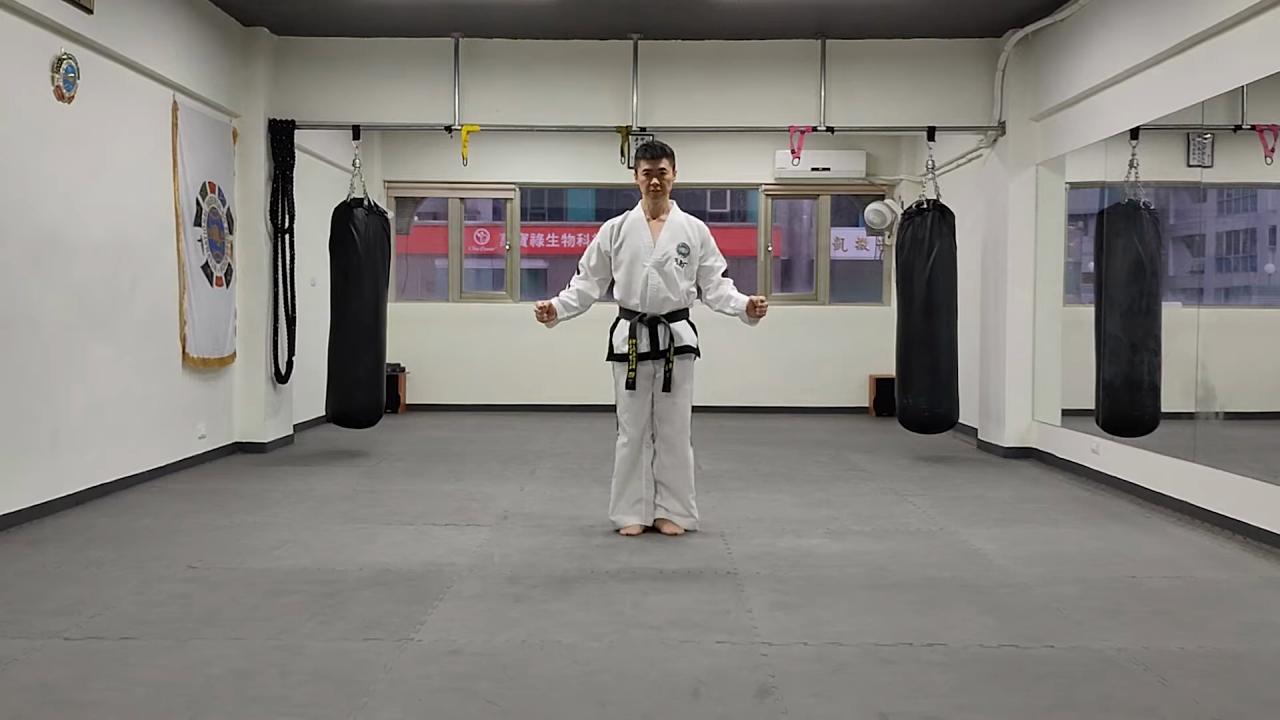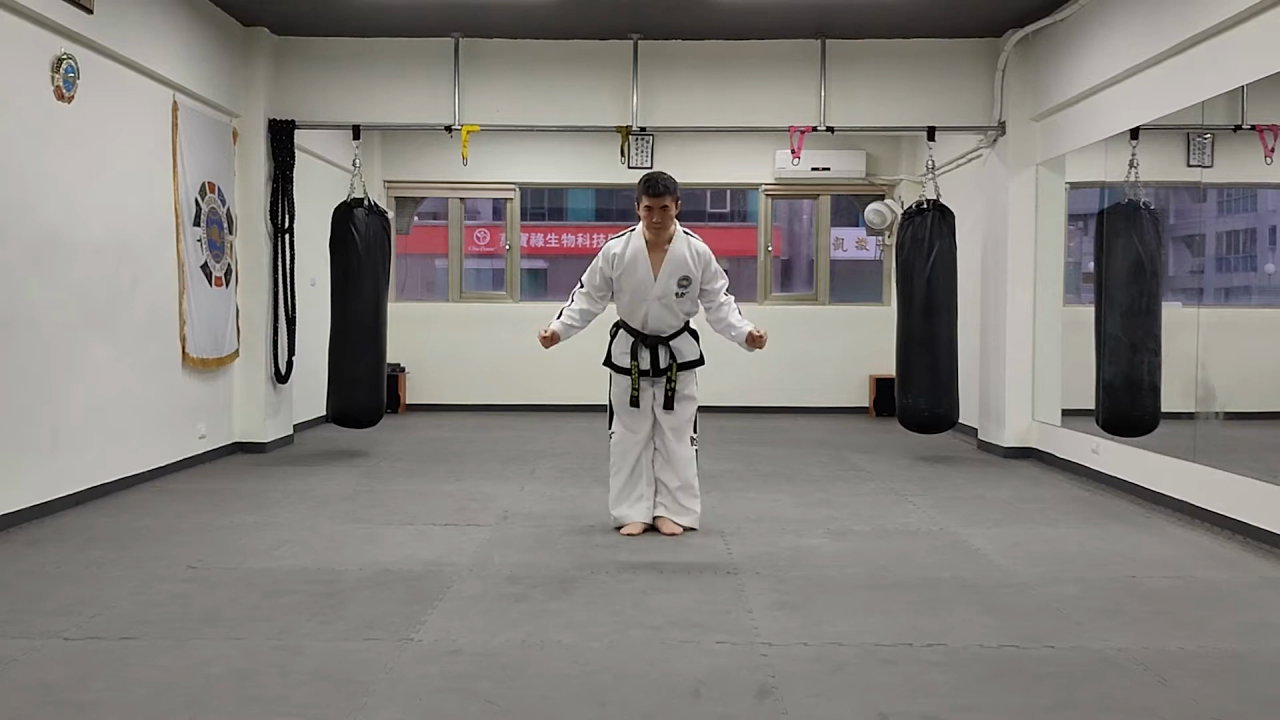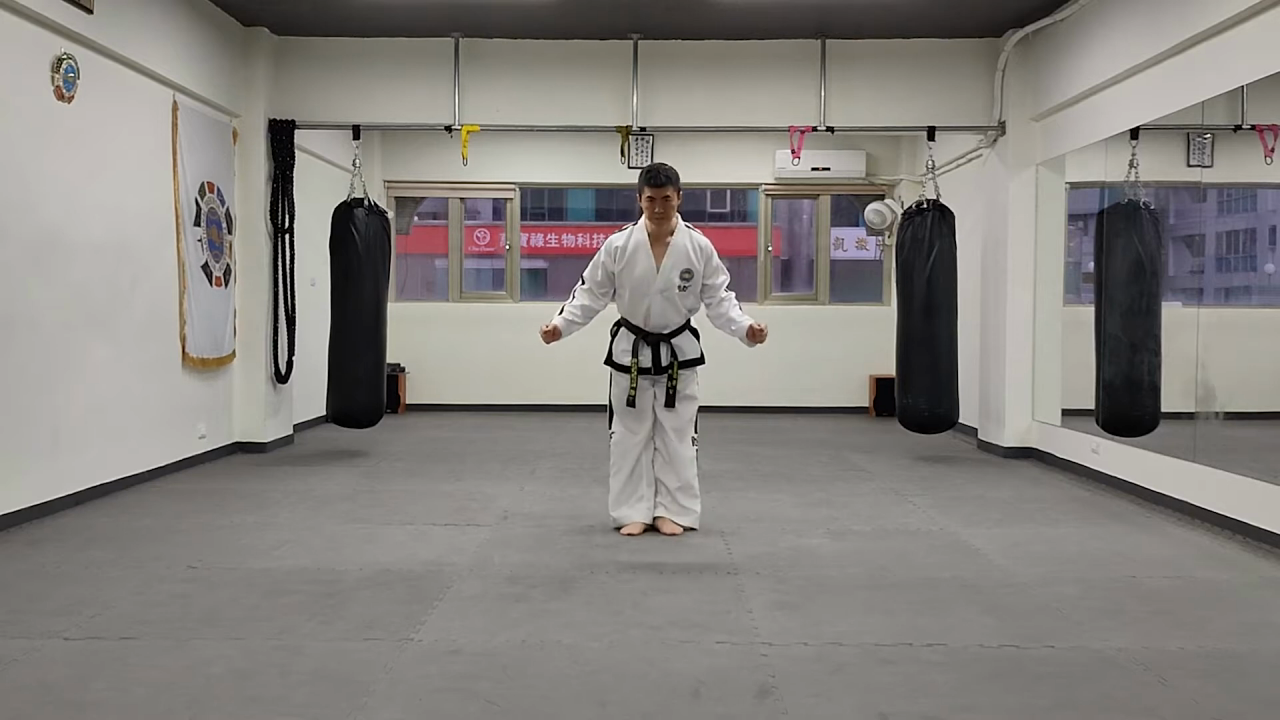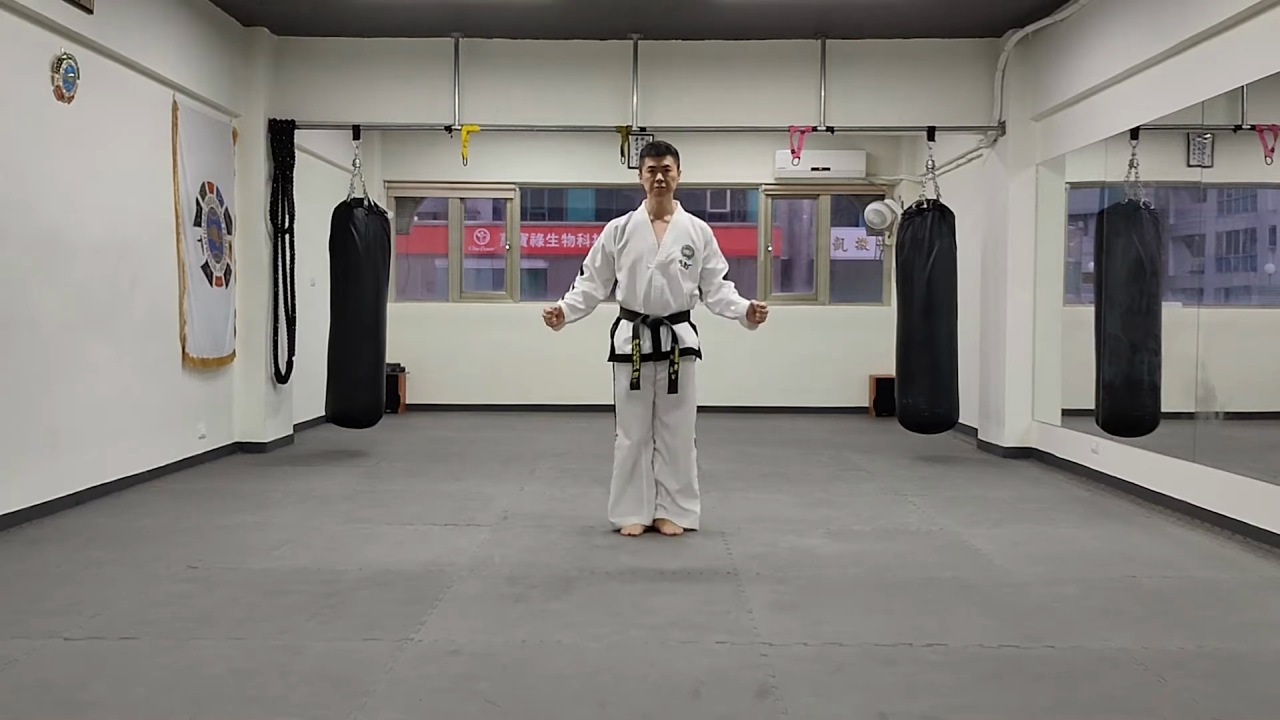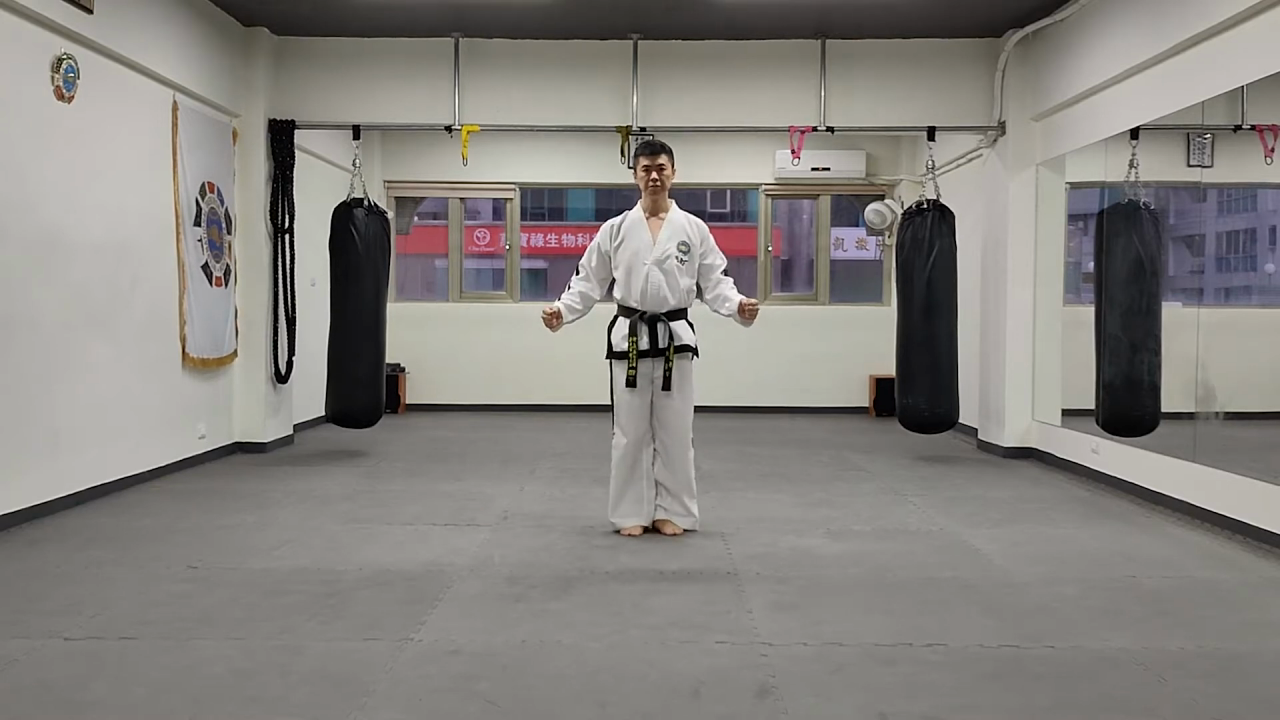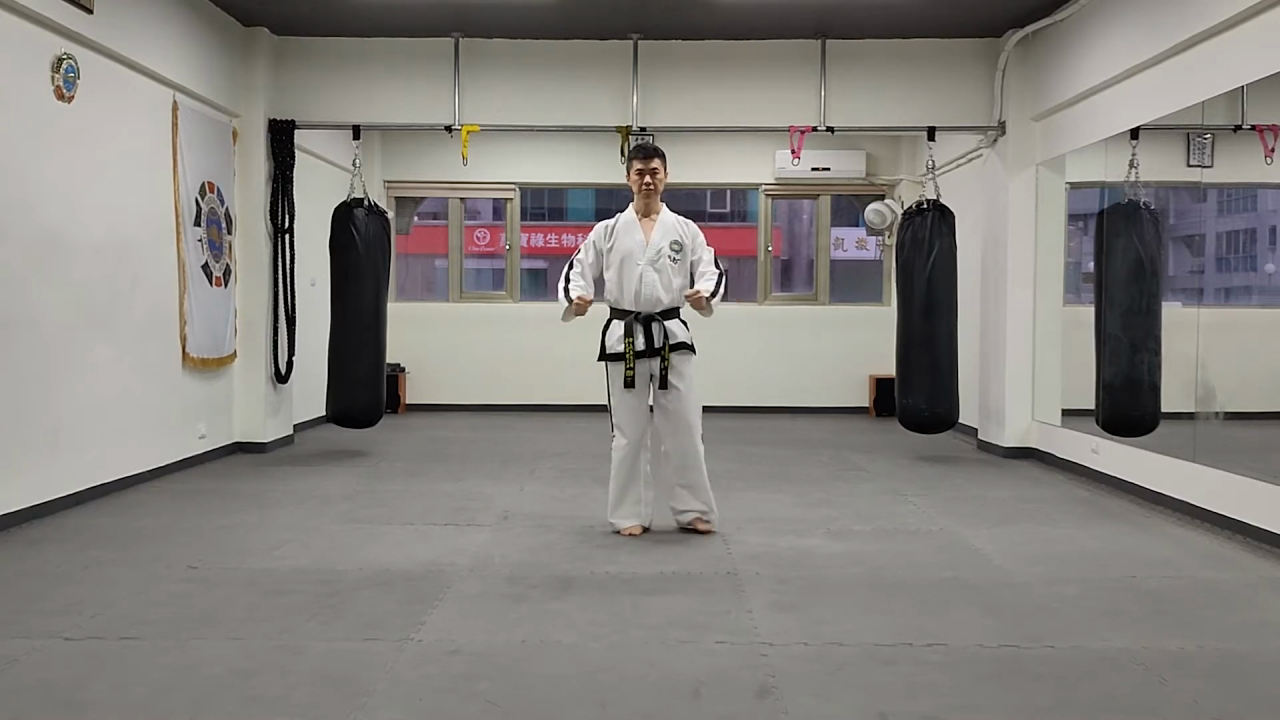
dt=0.5s
person 1, frame 1
left shoulder: (694, 230)
right shoulder: (615, 230)
left elbow: (714, 284)
right elbow: (588, 282)
left wrist: (745, 306)
right wrist: (556, 308)
left hip: (676, 338)
right hip: (630, 337)
left knee: (674, 431)
right knee: (632, 430)
left ankle: (671, 512)
right ankle: (633, 512)
person 1, frame 2
left shoulder: (697, 252)
right shoulder: (616, 250)
left elbow: (718, 302)
right elbow: (588, 297)
left wrist: (746, 333)
right wrist: (558, 329)
left hip: (678, 352)
right hip: (630, 351)
left knee: (676, 435)
right knee: (630, 434)
left ankle: (671, 511)
right ankle: (634, 512)
person 1, frame 3
left shoulder: (699, 246)
right shoulder: (619, 245)
left elbow: (719, 298)
right elbow: (591, 293)
left wrist: (745, 327)
right wrist: (560, 324)
left hip: (679, 350)
right hip: (631, 349)
left knee: (677, 436)
right knee: (630, 434)
left ankle: (671, 511)
right ankle: (634, 512)
person 1, frame 4
left shoulder: (698, 231)
right shoulder: (619, 230)
left elbow: (716, 286)
right elbow: (592, 282)
left wrist: (745, 310)
right wrist: (564, 310)
left hip: (678, 340)
right hip: (631, 340)
left knee: (676, 432)
right knee: (632, 433)
left ankle: (672, 512)
right ankle: (633, 513)
person 1, frame 5
left shoulder: (694, 228)
right shoulder: (615, 229)
left elbow: (714, 281)
right elbow: (589, 281)
left wrist: (738, 306)
right wrist: (562, 310)
left hip: (675, 336)
right hip: (629, 337)
left knee: (675, 431)
right knee: (630, 431)
left ankle: (672, 512)
right ankle: (633, 513)
person 1, frame 6
left shoulder: (685, 229)
right shoulder: (607, 231)
left elbow: (711, 269)
right elbow: (577, 272)
left wrist: (706, 295)
right wrist: (573, 300)
left hip: (671, 335)
right hip: (624, 337)
left knee: (685, 426)
right knee: (629, 432)
left ankle: (694, 510)
right ankle: (630, 514)
